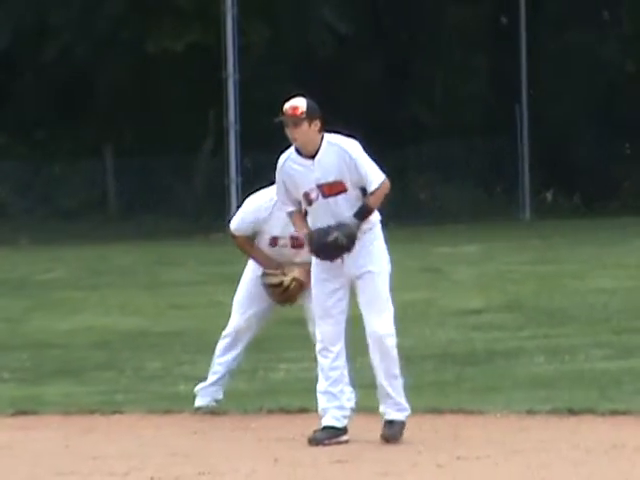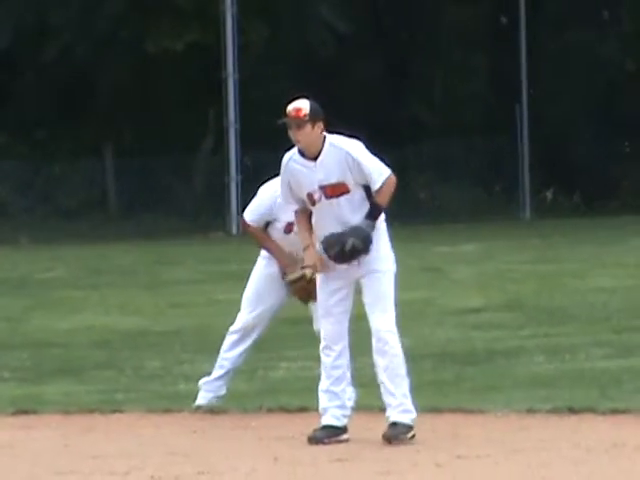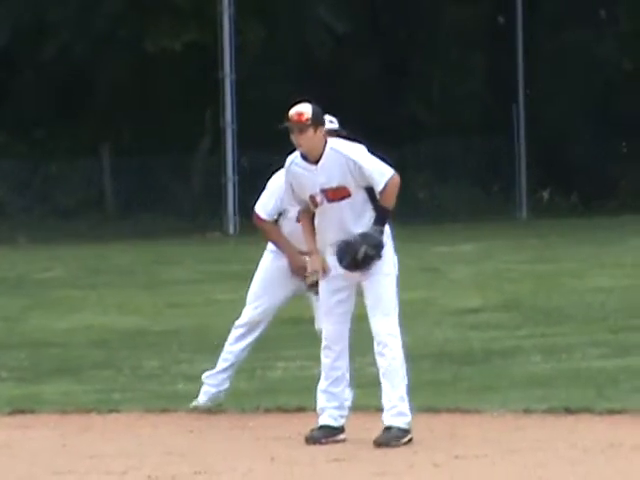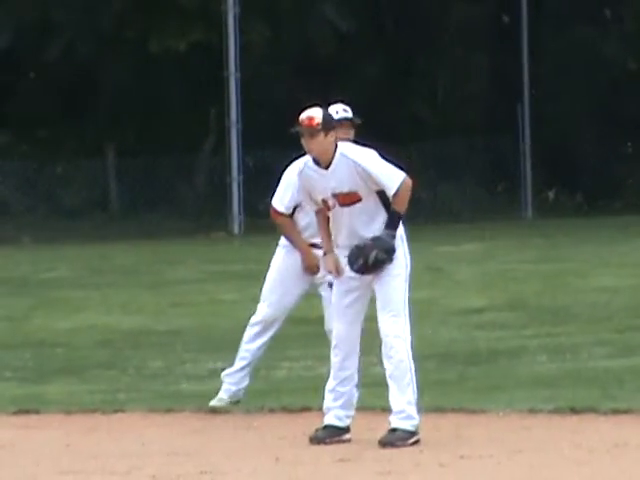
dt=0.1s
person 1, frame 1
left shoulder: (345, 148)
right shoulder: (286, 164)
left elbow: (381, 186)
left wrist: (354, 221)
right wrist: (308, 237)
left hip: (366, 245)
right hip: (326, 255)
left knee: (380, 329)
right knee: (328, 337)
left ankle: (395, 412)
right ankle: (334, 420)
person 1, frame 2
left shoulder: (347, 150)
right shoulder: (290, 165)
left elbow: (388, 181)
left wrist: (370, 221)
right wrist: (309, 246)
left hip: (371, 246)
right hip: (331, 253)
left knee: (383, 329)
right knee: (331, 336)
left ankle: (402, 417)
right ankle: (334, 419)
person 1, frame 3
left shoulder: (348, 154)
right shoulder: (293, 167)
left elbow: (391, 181)
left wrist: (378, 226)
right wrist: (313, 251)
right hip: (334, 254)
left knee: (385, 331)
right knee: (333, 337)
left ankle: (398, 421)
right ankle: (331, 419)
person 1, frame 4
left shoulder: (359, 159)
right shoulder: (306, 172)
left elbow: (404, 184)
left wrist: (390, 229)
right wrist: (328, 252)
right hip: (350, 255)
left knee: (393, 332)
right knee: (343, 336)
left ankle: (406, 422)
right ankle: (338, 420)
person 2, frame 1
right shoulder: (259, 203)
right elbow: (239, 235)
right wrist: (269, 267)
right hip: (266, 267)
right knee: (239, 326)
left ankle: (341, 394)
right ankle: (208, 394)
person 2, frame 2
right shoulder: (276, 190)
right elbow: (250, 225)
right wrist: (281, 258)
right hip: (276, 266)
right knee: (248, 323)
right ankle: (212, 391)
person 2, frame 3
right shoulder: (286, 178)
right elbow: (261, 220)
right wrist: (292, 255)
right hip: (282, 256)
right knee: (252, 318)
right ankle: (214, 386)
person 2, frame 4
right shoulder: (300, 171)
right elbow: (279, 215)
right wrist: (304, 252)
right hip: (295, 253)
right knee: (268, 315)
right ankle: (233, 385)
